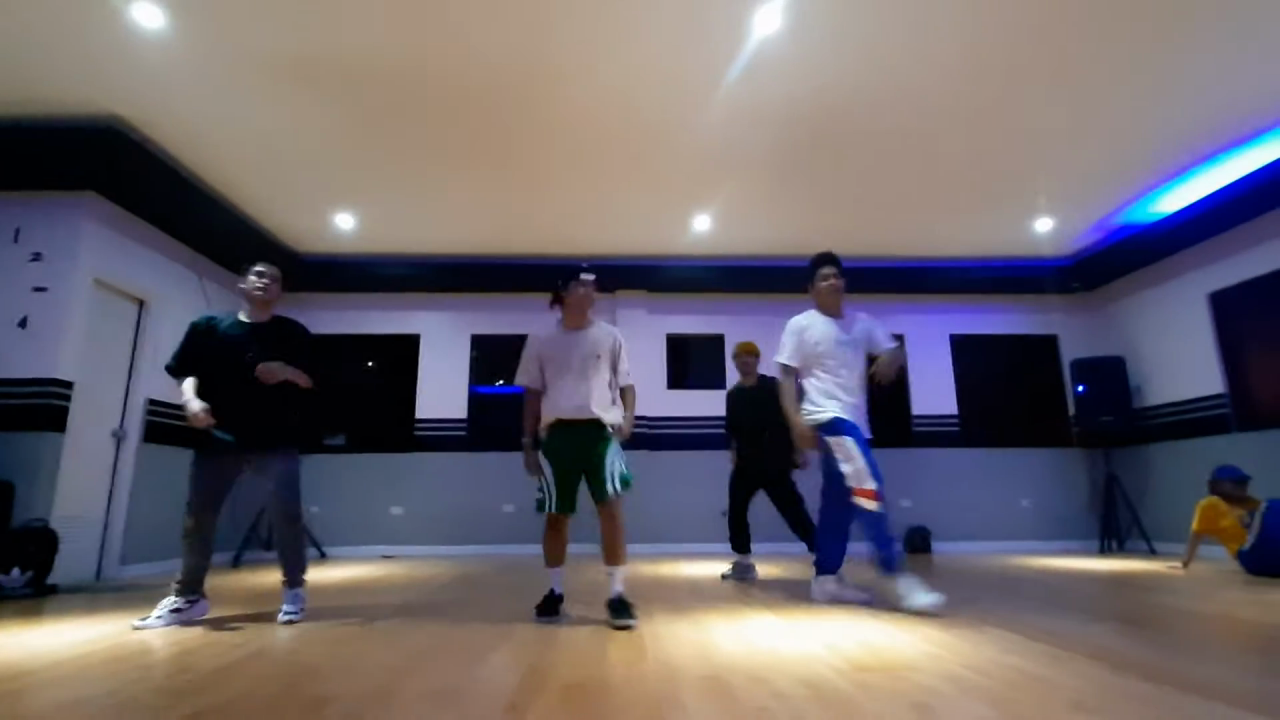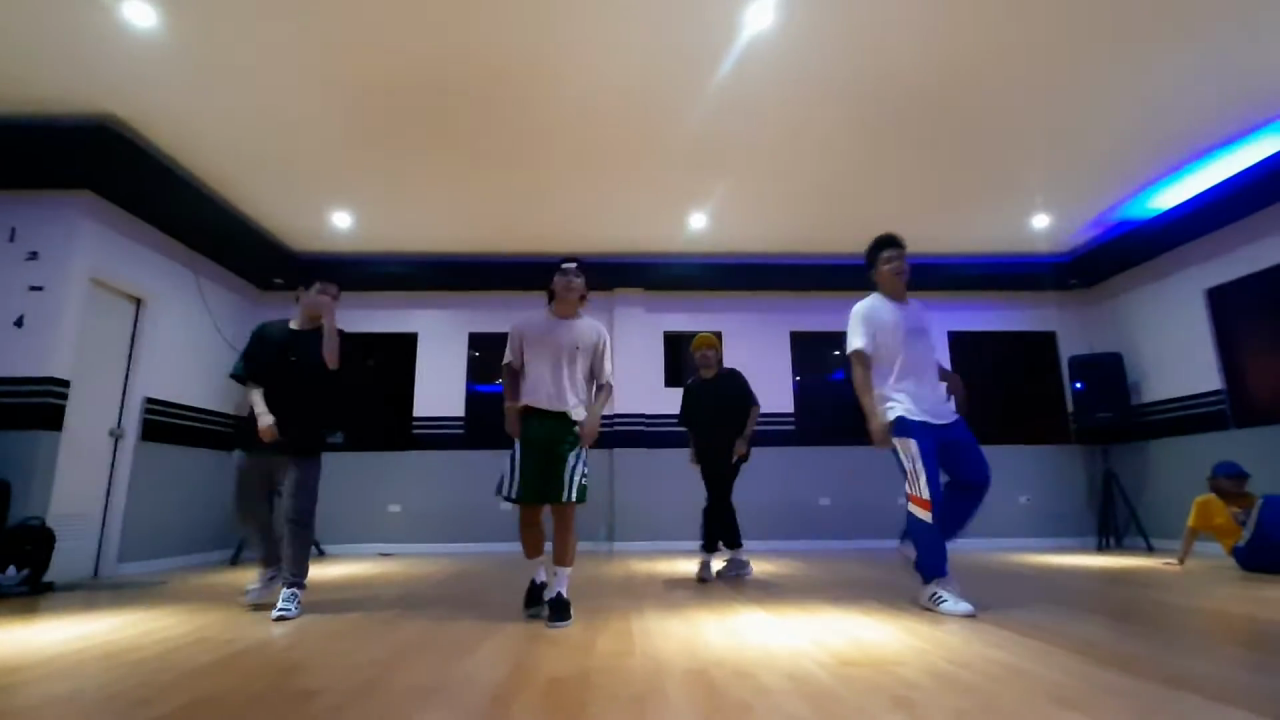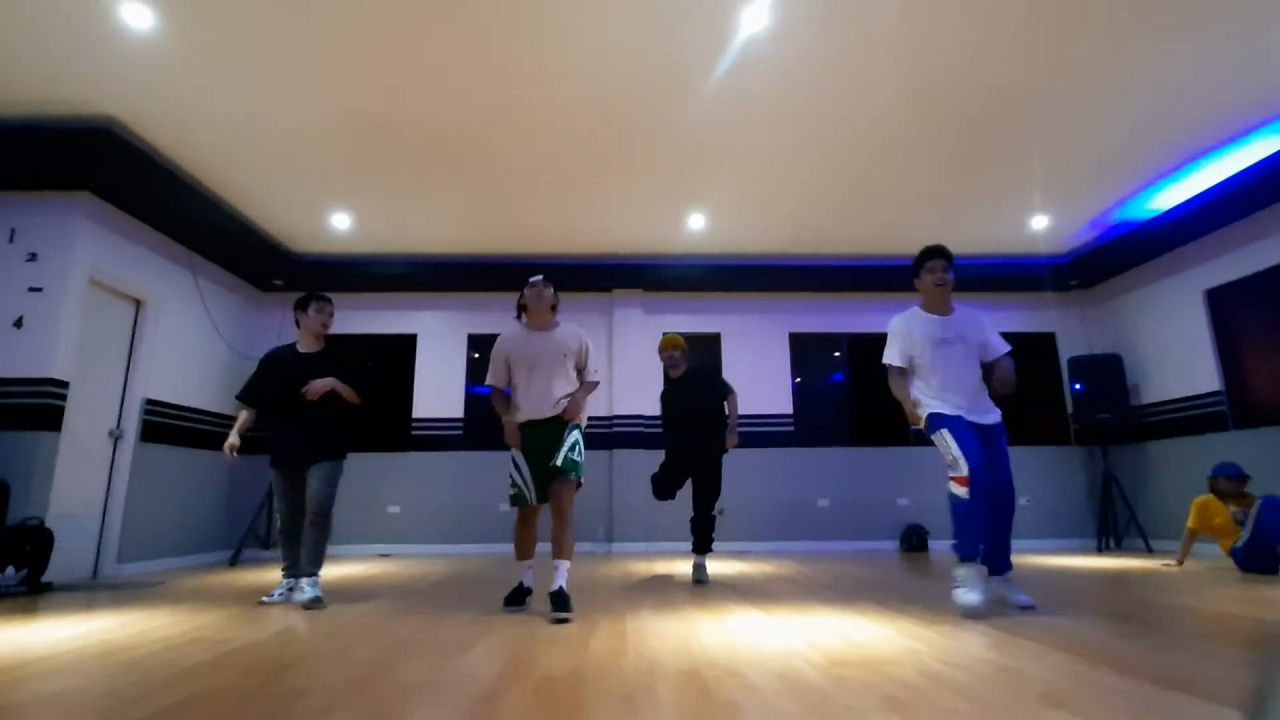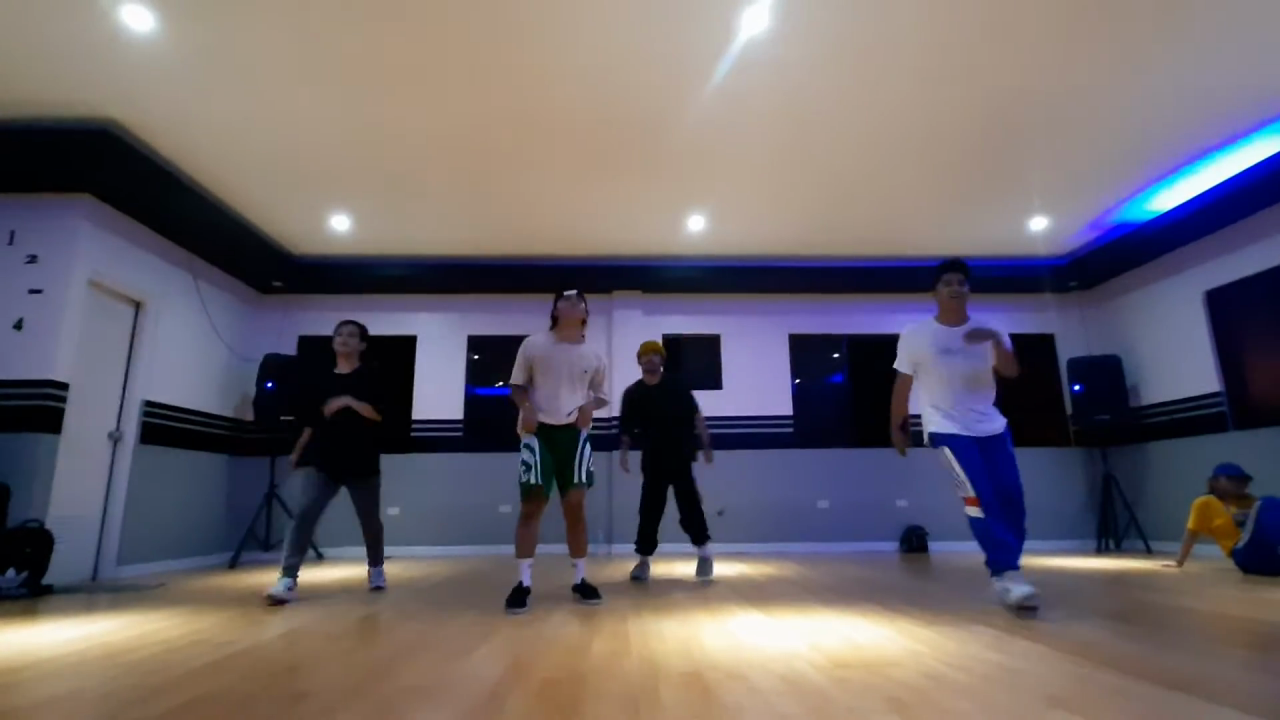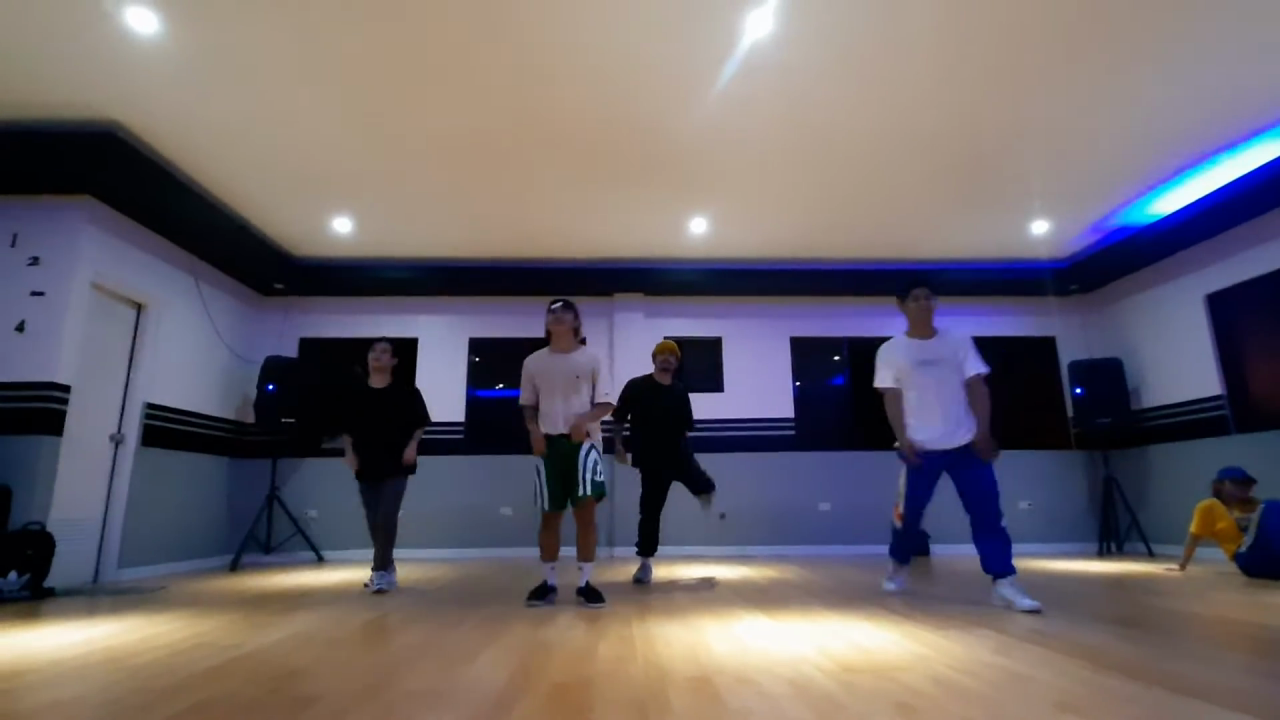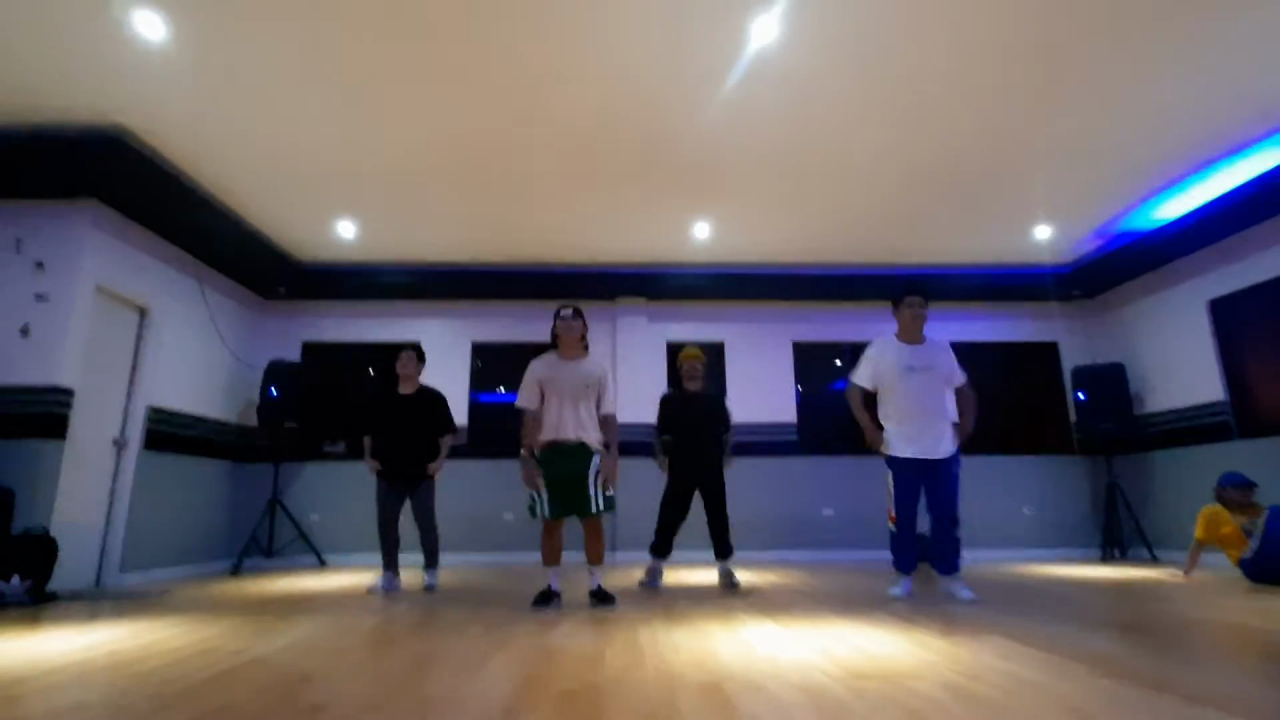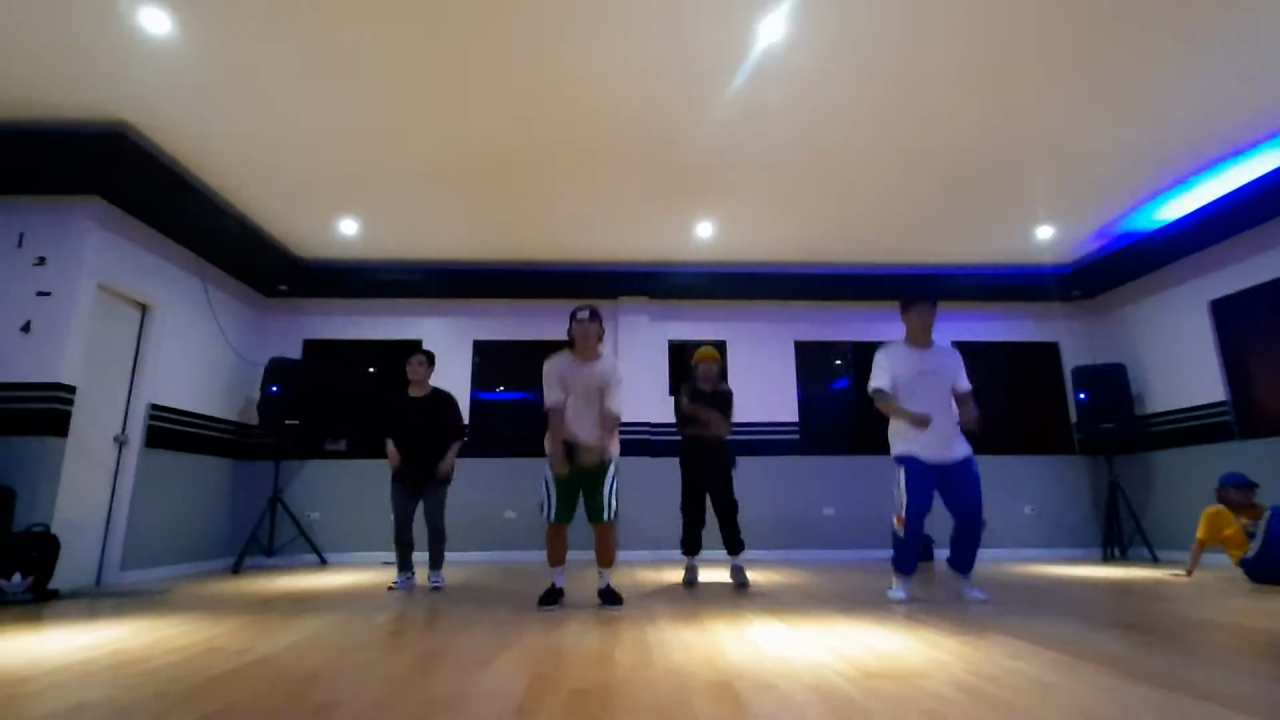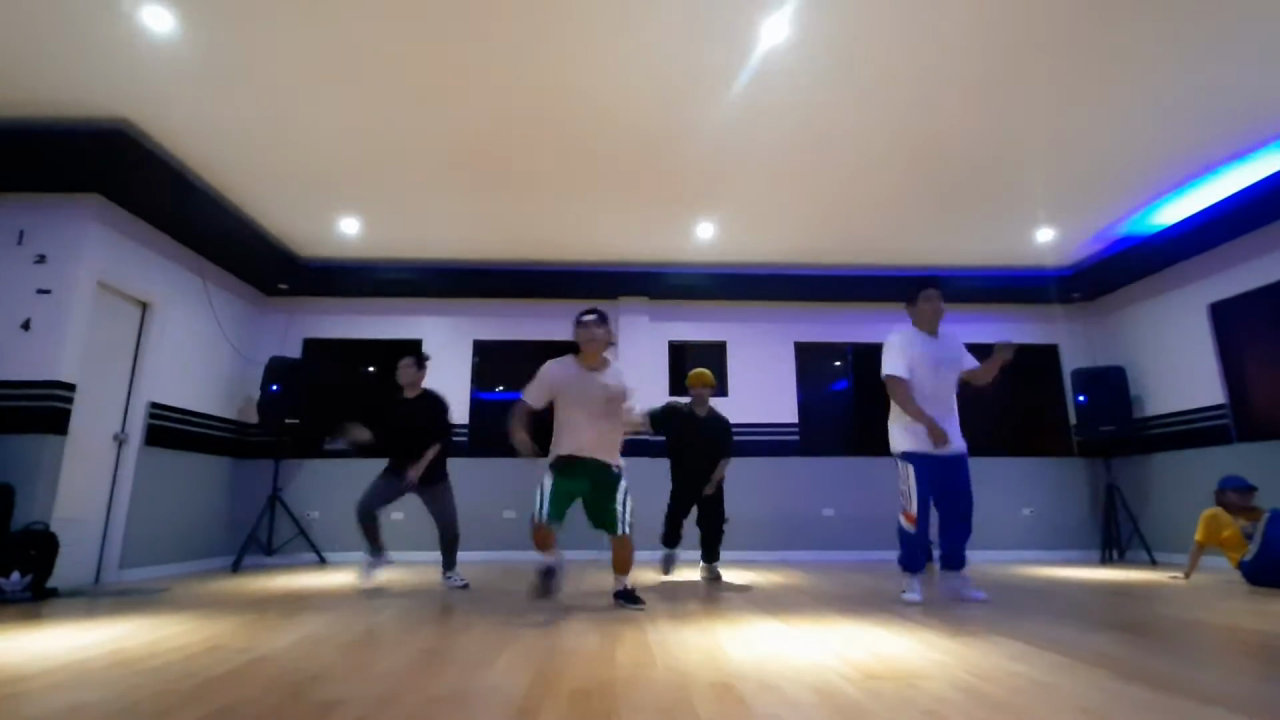
dt=0.4s
person 1, frame 1
left shoulder: (861, 322)
right shoulder: (800, 326)
left elbow: (894, 351)
right elbow: (787, 375)
left wrist: (889, 360)
right wrist: (796, 419)
left hip: (854, 420)
right hip: (830, 418)
left knee: (839, 503)
right knee: (868, 488)
left ankle: (826, 578)
right ankle: (897, 578)
person 1, frame 2
left shoulder: (917, 310)
right shoulder: (866, 311)
right elbow: (860, 367)
left wrist: (950, 376)
right wrist: (874, 416)
left hip: (941, 414)
right hip: (904, 416)
left knee: (976, 477)
right knee: (926, 496)
left ankle: (923, 540)
right ankle: (934, 585)
person 1, frame 3
left shoulder: (973, 319)
right shoulder: (904, 324)
left elbow: (1000, 358)
right elbow: (895, 375)
left wrist: (1005, 372)
right wrist: (910, 404)
left hip: (986, 416)
right hip: (942, 414)
left knee: (1002, 496)
right knee: (970, 472)
left ankle: (998, 576)
right ankle: (967, 571)
person 1, frame 4
left shoulder: (984, 331)
right shoulder: (915, 335)
left elbow: (1010, 370)
right elbow: (903, 384)
left wrist: (996, 340)
right wrist: (896, 426)
left hip: (991, 426)
right hip: (946, 428)
left knee: (1010, 498)
right knee: (979, 496)
left ankle: (1003, 572)
right ankle: (1007, 575)
person 1, frame 5
left shoulder: (959, 343)
right shoulder: (890, 350)
left elbow: (977, 386)
right elbow: (891, 398)
left wrist: (983, 430)
right wrist: (903, 437)
left hip: (964, 440)
right hip: (920, 444)
left knee: (986, 509)
right knee: (909, 511)
left ankle: (1004, 582)
right ankle: (898, 566)
person 1, frame 6
left shoulder: (942, 350)
right shoulder: (879, 351)
left elbow: (962, 389)
right elbow: (855, 392)
left wrist: (967, 419)
right wrist: (869, 427)
left hip: (943, 448)
right hip: (901, 449)
left knee: (946, 517)
right knee: (902, 516)
left ankle: (950, 576)
right ankle: (904, 576)
person 1, frame 7
left shoulder: (951, 356)
right shoulder: (888, 355)
left elbow: (964, 396)
right elbow: (881, 399)
left wrist: (969, 413)
right wrist: (909, 416)
left hip: (954, 451)
right hip: (911, 451)
left knee: (971, 517)
right knee: (911, 516)
left ankle: (962, 576)
right ankle: (901, 578)
person 1, frame 8
left shoulder: (952, 343)
right shoulder: (899, 341)
left elbow: (979, 377)
right elbow: (896, 388)
left wrist: (997, 360)
right wrist: (928, 422)
left hip: (950, 443)
right hip: (914, 442)
left knee: (959, 512)
right knee: (915, 511)
left ankle: (953, 575)
right ankle: (912, 577)
person 2, frame 1
left shoulder: (609, 336)
right shoulder: (540, 342)
left elbow: (625, 384)
right elbow: (532, 394)
left wrist: (628, 418)
right wrist: (528, 442)
left hip: (600, 430)
right hip: (558, 432)
left knee: (610, 508)
right knee: (556, 516)
left ankle: (617, 594)
right ankle: (554, 592)
person 2, frame 2
left shoulder: (595, 331)
right shoulder: (526, 326)
left elbow: (604, 382)
right elbow: (512, 368)
left wrist: (594, 416)
right wrist: (510, 406)
left hip: (571, 424)
right hip: (531, 422)
left knee: (564, 508)
right knee: (528, 508)
left ankle: (560, 593)
right ankle: (539, 579)
person 2, frame 3
left shoulder: (575, 336)
right shoulder: (506, 342)
left elbow: (592, 377)
right elbow: (498, 388)
left wrist: (579, 396)
right wrist: (507, 419)
left hip: (564, 425)
right hip: (526, 429)
left knee: (562, 501)
right knee: (527, 511)
left ankle: (559, 587)
right ankle: (524, 583)
person 2, frame 4
left shoulder: (593, 356)
right shoulder: (533, 345)
left elbow: (601, 395)
right elbow: (517, 386)
left wrist: (590, 406)
right wrist: (526, 408)
left hip: (574, 433)
right hip: (539, 431)
left knee: (575, 506)
right knee: (532, 504)
left ankle: (579, 579)
right ankle: (524, 582)
person 2, frame 5
left shoulder: (591, 359)
right shoulder: (533, 362)
left elbow: (605, 403)
right elbow: (527, 405)
left wrist: (585, 419)
right wrist: (533, 429)
left hip: (583, 442)
right hip: (547, 443)
left knee: (585, 511)
right knee: (550, 517)
left ankle: (584, 582)
right ankle: (549, 582)
person 2, frame 6
left shoulder: (598, 369)
right shoulder: (539, 367)
left elbow: (607, 416)
right elbow: (530, 414)
left wrist: (612, 455)
right wrist: (527, 456)
left hip: (589, 451)
right hip: (550, 452)
left knee: (593, 521)
right knee: (551, 521)
left ankle: (596, 586)
right ankle: (552, 587)
person 2, frame 7
left shoulder: (610, 369)
right shoulder: (555, 365)
left elbow: (612, 417)
right elbow: (554, 412)
left wrist: (599, 447)
right wrist: (556, 451)
left hip: (601, 456)
right hip: (562, 453)
left knee: (605, 525)
right knee: (556, 525)
left ankle: (605, 585)
right ankle: (556, 585)
person 2, frame 8
left shoulder: (618, 378)
right shoulder: (555, 370)
left elbow: (627, 421)
right elbow: (526, 404)
left wrist: (628, 419)
right wrist: (518, 430)
left hip: (606, 467)
right hip: (566, 463)
left knee: (621, 538)
right knee: (542, 528)
left ankle: (622, 588)
right ankle: (550, 564)
person 3, frame 1
left shoulder: (293, 334)
right shoulder: (209, 328)
left elbow: (309, 382)
right elbow: (186, 372)
left wrist: (286, 371)
right wrist: (191, 399)
left hip: (275, 438)
right hip: (218, 437)
left knee: (286, 508)
right knee: (198, 514)
left ankle: (293, 587)
right ankle: (188, 597)
person 3, frame 2
left shoulder: (330, 337)
right shoulder: (267, 333)
left elbow: (332, 363)
right elbow: (251, 379)
left wrist: (328, 318)
right wrist: (261, 412)
left hip: (303, 440)
right hip: (263, 436)
left knee: (298, 514)
right knee: (248, 505)
left ankle: (292, 588)
right ankle: (272, 570)
person 3, frame 3
left shoulder: (337, 362)
right shoulder: (275, 359)
left elbow: (357, 400)
right elbow: (252, 400)
left wrist: (334, 384)
right wrist: (236, 431)
left hip: (326, 452)
right hip: (285, 453)
left knee: (318, 509)
right knee: (288, 518)
left ankle: (309, 579)
right ankle: (291, 578)
person 3, frame 4
left shoulder: (370, 378)
right shoulder: (321, 382)
left elbow: (378, 414)
left wrist: (349, 401)
right wrist: (299, 450)
left hip: (360, 463)
right hip: (321, 461)
left knee: (370, 520)
right knee: (304, 512)
left ankle: (376, 568)
right ankle: (287, 579)
person 3, frame 5
left shoulder: (406, 392)
right shoulder: (358, 396)
left elbow: (421, 424)
right elbow: (348, 430)
left wrist: (413, 445)
right wrist: (349, 452)
left hip: (396, 466)
right hip: (367, 467)
left knee: (386, 517)
right knee: (374, 521)
left ankle: (383, 570)
right ankle: (385, 566)
person 3, frame 6
left shoulder: (433, 398)
right shoulder: (384, 401)
left elbow: (448, 432)
right elbow: (370, 432)
left wrist: (440, 458)
right wrist: (369, 456)
left hip: (421, 472)
right hip: (389, 472)
left knee: (425, 522)
right knee: (386, 522)
left ankle: (431, 571)
right ankle: (390, 574)
person 3, frame 7
left shoulder: (445, 401)
right shoulder: (398, 403)
left elbow: (458, 435)
right elbow: (391, 434)
left wrist: (449, 458)
right wrist: (390, 449)
left hip: (435, 475)
right hip: (404, 474)
left knee: (435, 524)
right knee: (401, 527)
left ankle: (435, 572)
right ankle: (405, 573)
person 3, frame 8
left shoulder: (433, 402)
right shoulder: (395, 406)
left elbow: (440, 438)
right elbow: (381, 437)
left wrist: (421, 466)
right wrist: (361, 434)
left hip: (431, 474)
right hip: (397, 471)
left knee: (449, 526)
right knee: (364, 508)
left ankle: (449, 571)
right ankle: (376, 554)
person 4, frame 1
left shoulder: (772, 386)
right shoulder: (733, 394)
left wrist: (798, 451)
right wrist: (734, 451)
left hip: (774, 461)
right hip: (746, 462)
left knee: (792, 510)
right knee: (736, 511)
right ankle: (744, 562)
person 4, frame 2
left shoulder: (733, 378)
right shoulder: (692, 387)
left elbow: (754, 408)
right elbow: (690, 423)
left wrist: (744, 438)
right wrist: (694, 448)
left hip: (730, 451)
right hip: (707, 453)
left knee: (716, 503)
right knee: (720, 503)
left ankle: (707, 558)
right ankle: (738, 559)
person 4, frame 3
left shoulder: (703, 376)
right shoulder: (667, 391)
left elbow: (730, 395)
left wrist: (732, 428)
right wrist: (670, 450)
left hip: (709, 450)
right hip: (680, 452)
left knee: (704, 506)
right knee: (660, 488)
left ankle: (700, 560)
person 4, frame 4
left shoulder: (676, 387)
right shoulder: (633, 393)
left elbow: (696, 415)
right elbow: (627, 428)
left wrist: (706, 445)
right wrist: (624, 452)
left hip: (679, 457)
right hip: (653, 460)
left knee: (689, 504)
right knee: (650, 510)
left ankle: (703, 553)
right ankle: (643, 560)
person 4, frame 5
left shoulder: (680, 392)
right shoulder: (637, 386)
left elbow: (686, 426)
right elbow: (619, 417)
left wrist: (688, 448)
right wrist: (618, 445)
left hip: (678, 452)
right hip: (651, 458)
left knee: (703, 485)
right knee: (650, 509)
left ankle: (703, 491)
right ankle: (645, 562)
person 4, frame 6
left shoulder: (714, 398)
right shoulder: (670, 400)
left elbow: (724, 430)
right elbow: (663, 433)
left wrist: (725, 452)
right wrist: (662, 455)
left hip: (711, 468)
right hip: (681, 468)
left knee: (717, 517)
right knee: (669, 516)
left ankle: (725, 568)
right ankle: (655, 566)
person 4, frame 7
left shoulder: (724, 393)
right shoulder: (686, 394)
left elbow: (724, 425)
right elbow: (684, 427)
left wrist: (700, 411)
right wrist: (711, 428)
left hip: (720, 464)
right hip: (693, 467)
left knee: (727, 513)
right knee: (692, 517)
left ankle: (736, 564)
right ankle: (691, 564)
person 4, frame 8
left shoulder: (720, 422)
right shoulder: (674, 413)
left elbow: (725, 456)
right elbow: (647, 420)
left wrist: (714, 481)
left hip: (710, 485)
right hip: (683, 482)
left knee: (713, 526)
right knee: (674, 518)
left ankle: (709, 565)
right ankle: (670, 551)
